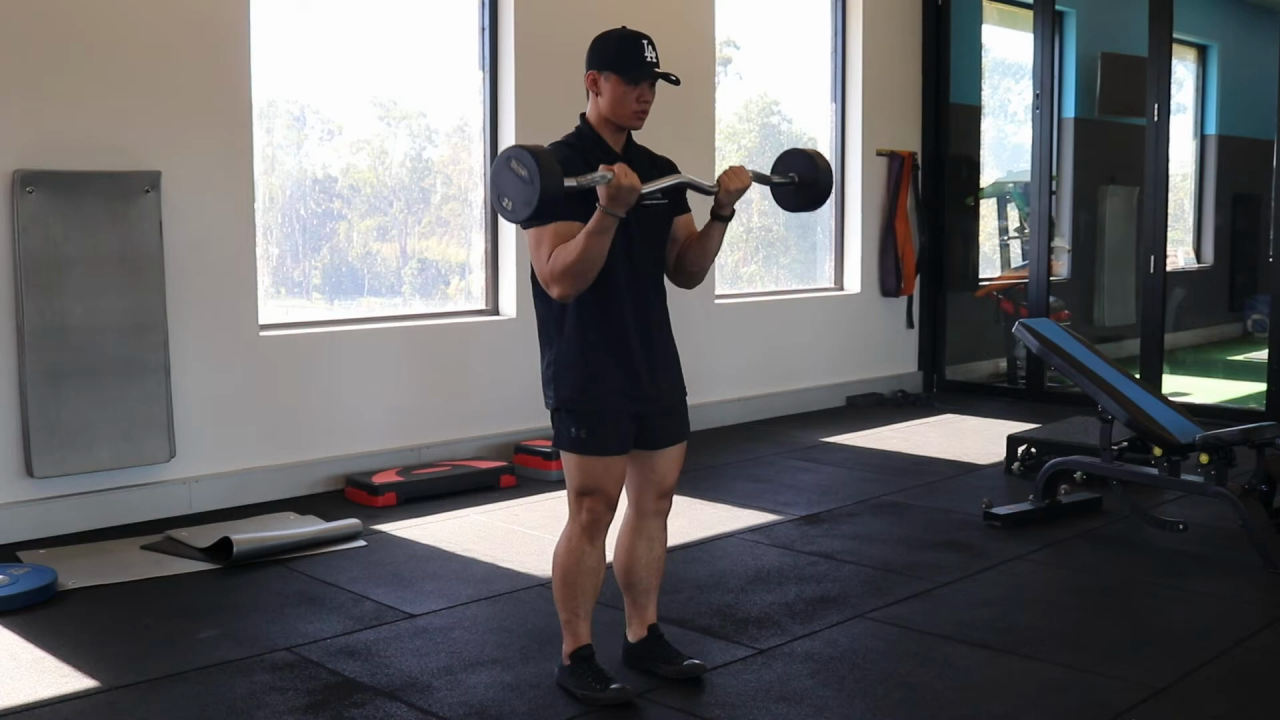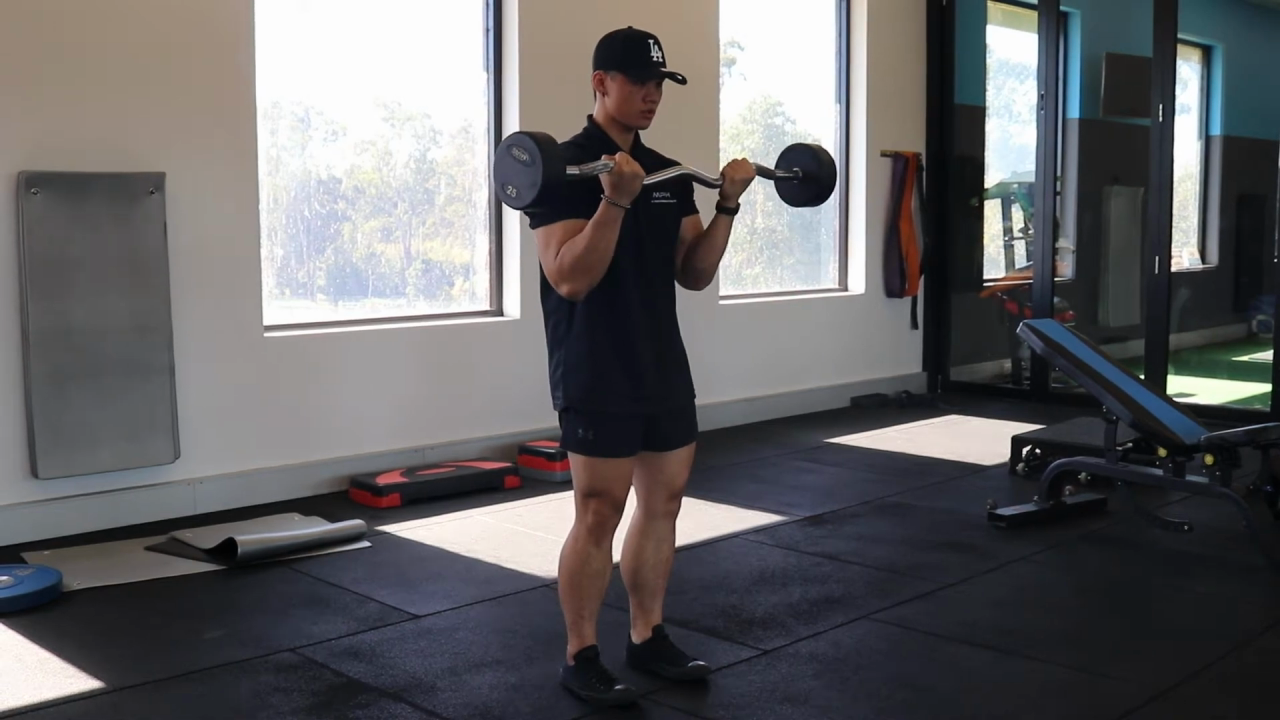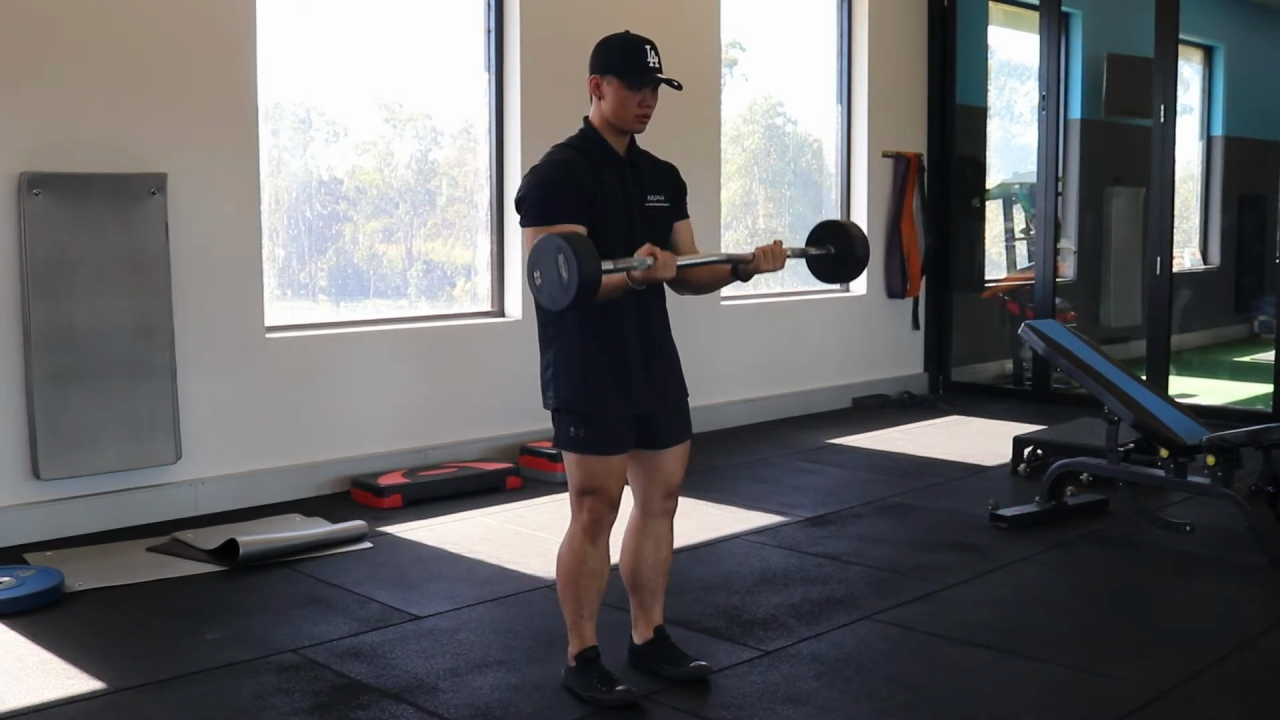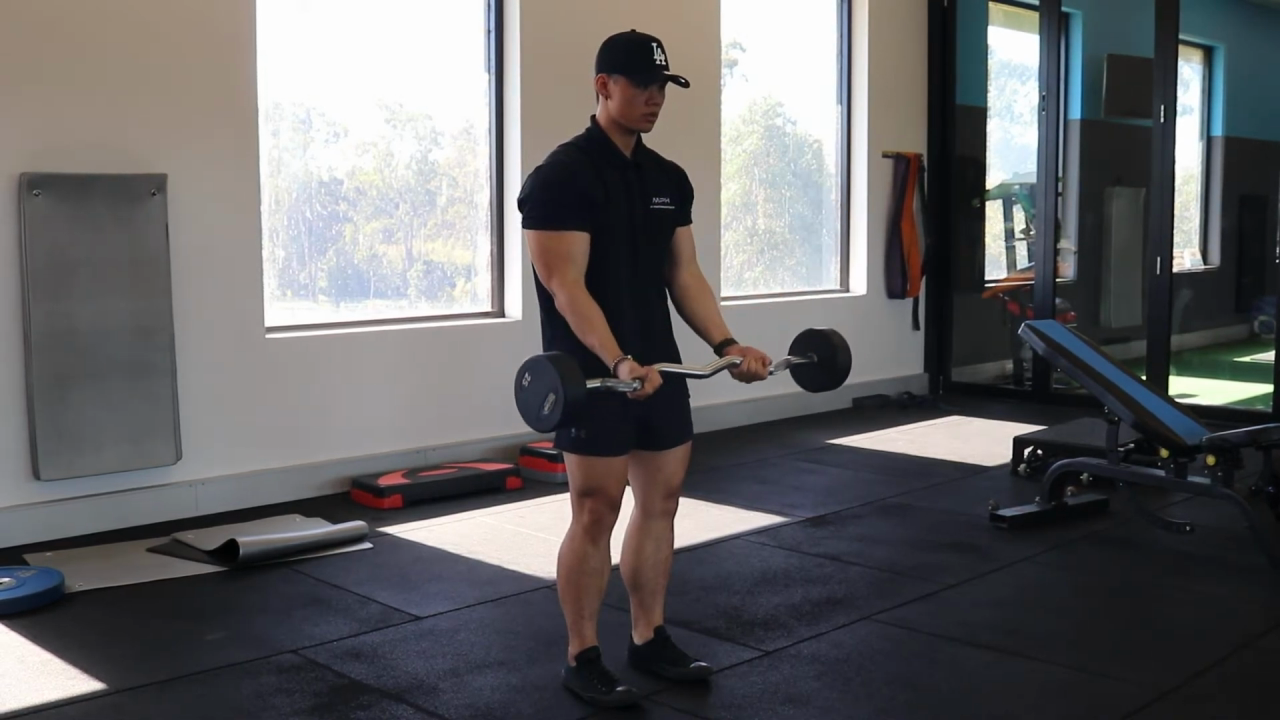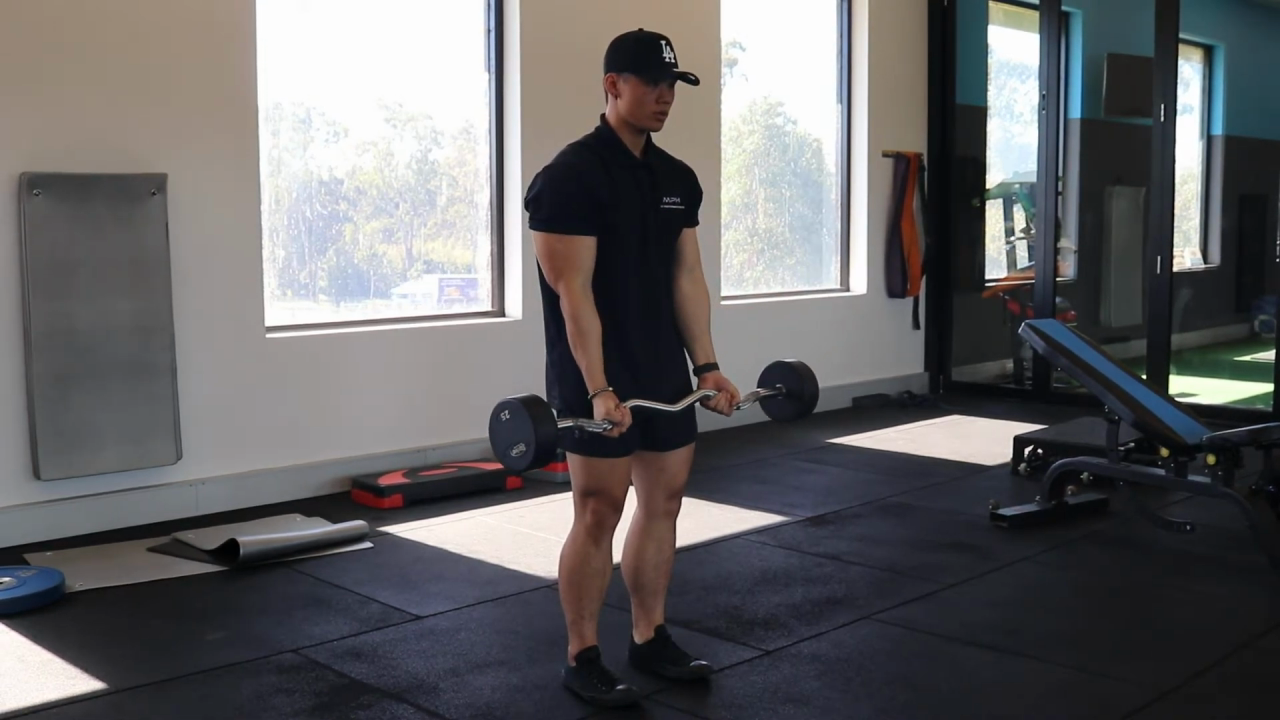
dt=1s
person 1, frame 1
left shoulder: (661, 171)
right shoulder: (560, 167)
left elbow: (686, 272)
right elbow: (559, 281)
left wrist: (721, 210)
right wrist: (609, 209)
left hip: (655, 368)
right hip: (590, 378)
left knee: (654, 503)
right knee: (591, 513)
left ankle: (643, 636)
right ankle: (575, 656)
person 1, frame 2
left shoulder: (668, 174)
right shoulder: (567, 168)
left elbow: (694, 274)
right elbow: (570, 279)
left wrist: (727, 205)
right wrist: (615, 200)
left hip: (663, 370)
right hip: (598, 378)
left knee: (662, 504)
right knee: (598, 517)
left ankle: (647, 638)
right ankle: (580, 657)
person 1, frame 3
left shoulder: (663, 177)
right shoulder: (558, 175)
left elbow: (684, 273)
left wrist: (741, 267)
right wrist: (632, 275)
left hip: (655, 368)
right hip: (590, 378)
left knee: (659, 502)
right knee: (594, 515)
left ankle: (649, 638)
right ankle: (582, 658)
person 1, frame 4
left shoulder: (669, 179)
right shoulder: (563, 176)
left elbow: (683, 274)
right elbow: (565, 287)
left wrist: (726, 345)
right wrist: (617, 362)
left hip: (660, 371)
right hip: (595, 380)
left knee: (661, 503)
right knee: (596, 514)
left ankle: (650, 639)
right ankle: (582, 658)
person 1, frame 5
left shoulder: (678, 178)
right shoulder: (572, 175)
left elbow: (687, 278)
right elbow: (573, 292)
left wrist: (706, 366)
right wrist: (599, 390)
left hip: (664, 374)
right hip: (600, 381)
left knee: (663, 503)
right knee: (599, 514)
left ankle: (650, 638)
right ankle: (583, 658)
